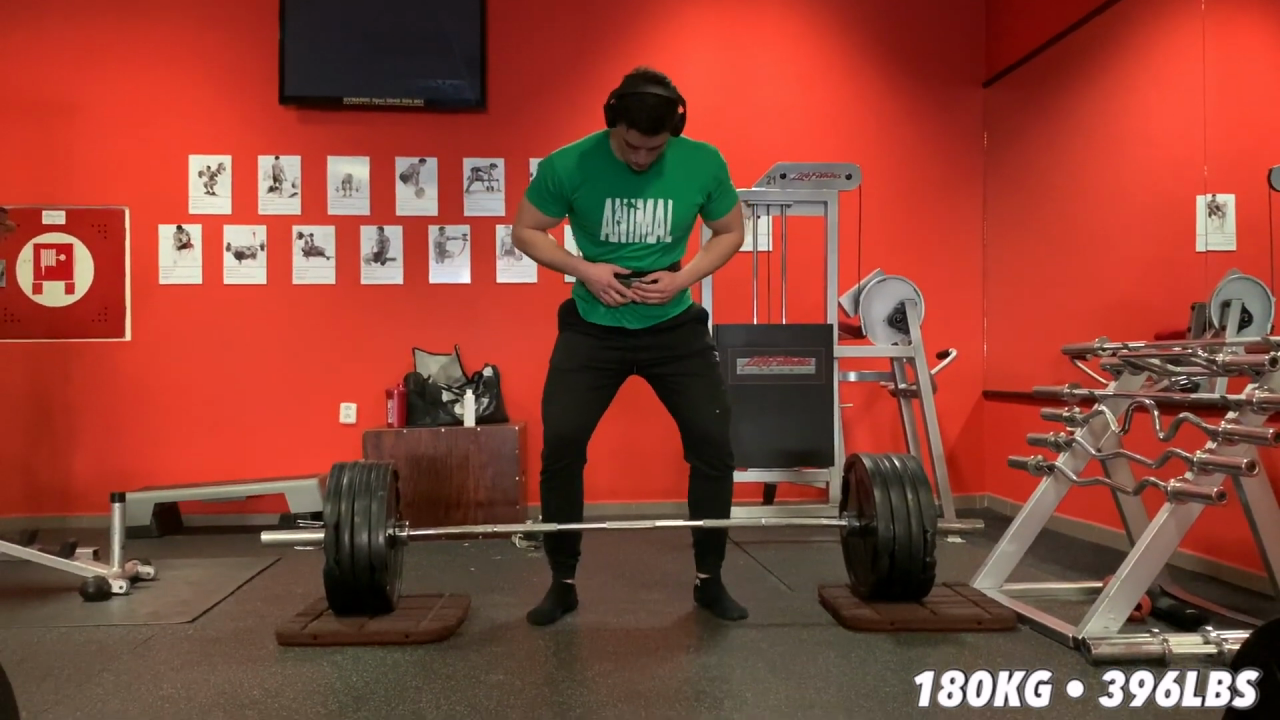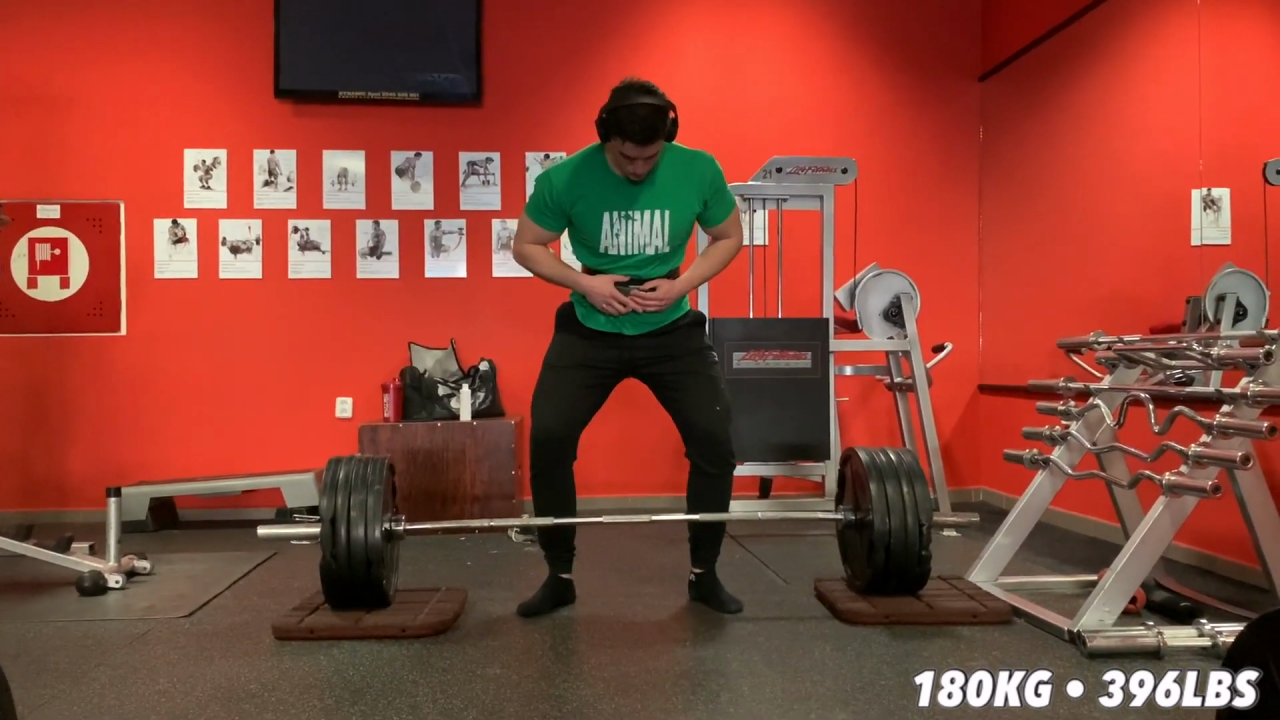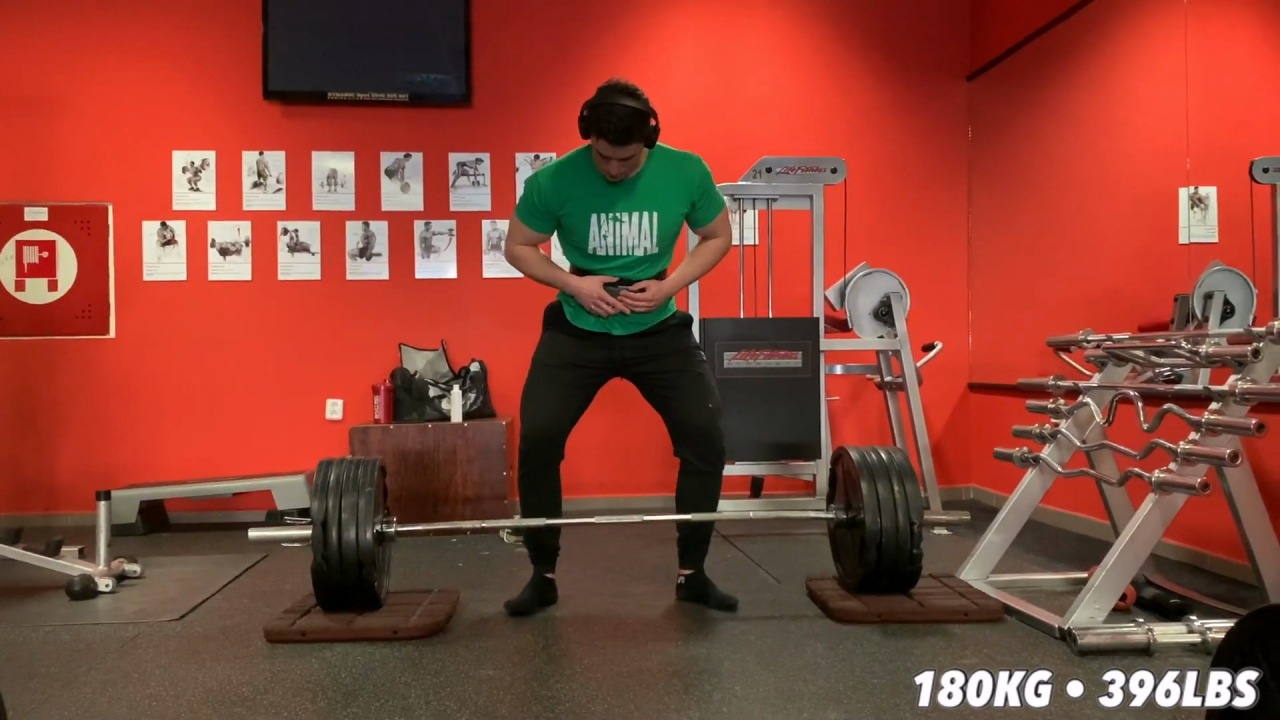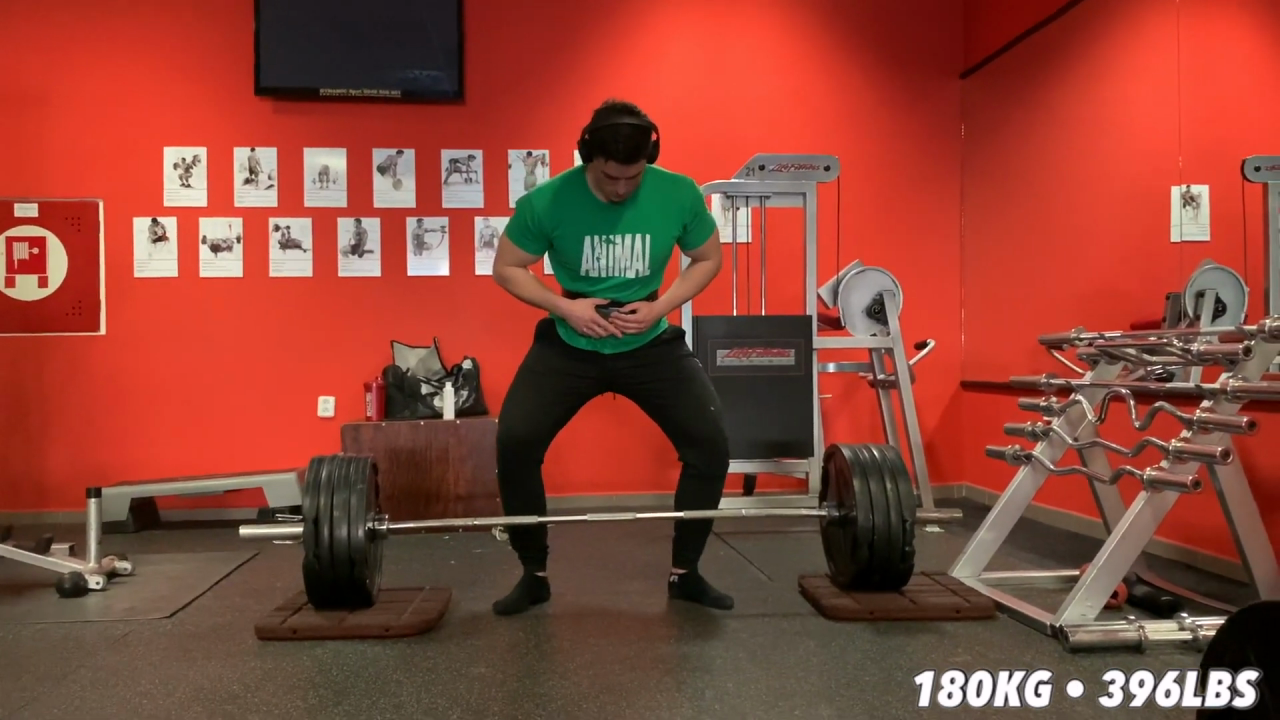
dt=0.5s
person 1, frame 1
left shoulder: (704, 164)
right shoulder: (567, 166)
left elbow: (731, 232)
right elbow: (525, 231)
left wrist: (684, 276)
right wrist: (584, 269)
left hip: (674, 326)
right hip: (593, 327)
left knee: (713, 445)
right knee: (561, 445)
left ankle: (709, 579)
right ankle: (563, 583)
person 1, frame 2
left shoulder: (700, 171)
right shoulder: (565, 179)
left elbow: (729, 237)
right elbow: (526, 246)
left wrist: (682, 283)
right wrist: (584, 282)
left hip: (671, 330)
right hip: (589, 331)
left knee: (714, 442)
right knee: (548, 440)
left ankle: (703, 574)
right ankle: (559, 576)
person 1, frame 3
left shoulder: (687, 172)
right shoulder: (552, 182)
left elbow: (718, 237)
right elbow: (517, 247)
left wrist: (670, 285)
right wrist: (572, 283)
left hip: (659, 329)
right hip: (577, 331)
left knee: (705, 438)
right knee: (538, 440)
left ankle: (691, 573)
right ankle: (543, 576)
person 1, frame 4
left shoulder: (680, 194)
right shoulder: (545, 202)
left elbow: (709, 259)
right elbow: (506, 268)
left wrist: (660, 306)
right wrist: (565, 306)
left hip: (650, 346)
right hip: (569, 347)
left knee: (710, 443)
right knee: (515, 443)
left ankle: (684, 572)
right ankle: (534, 574)
